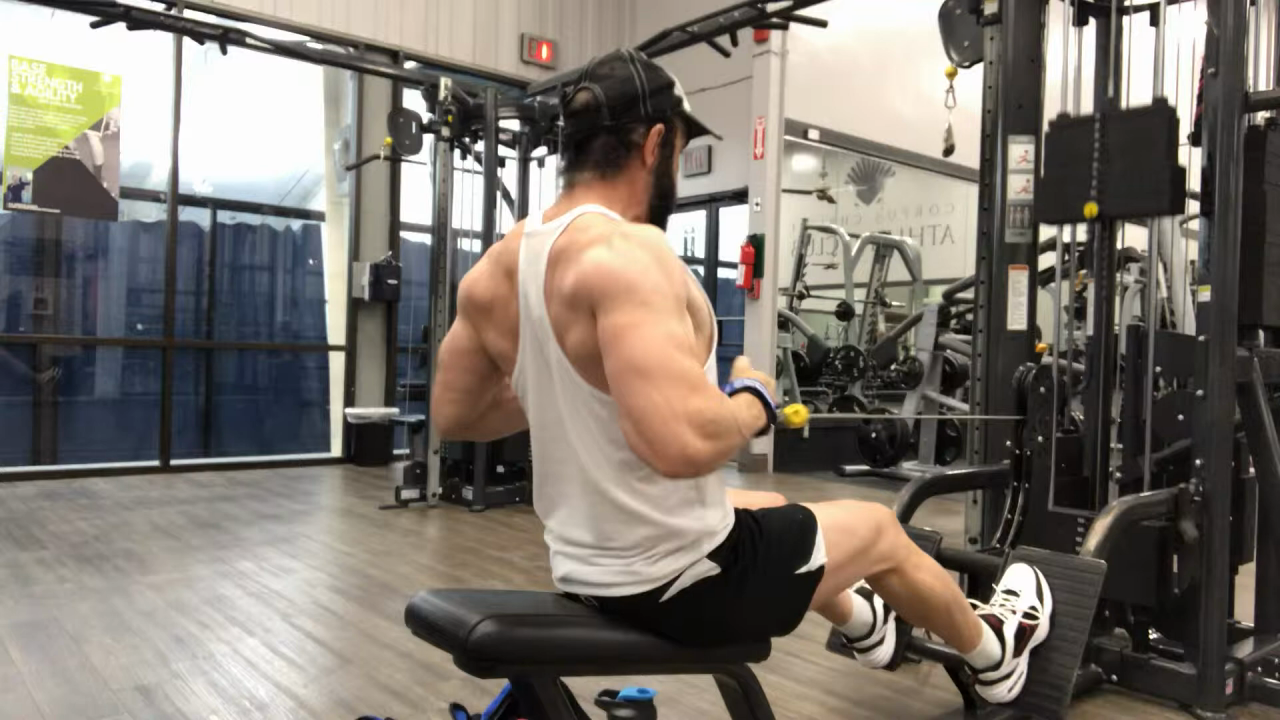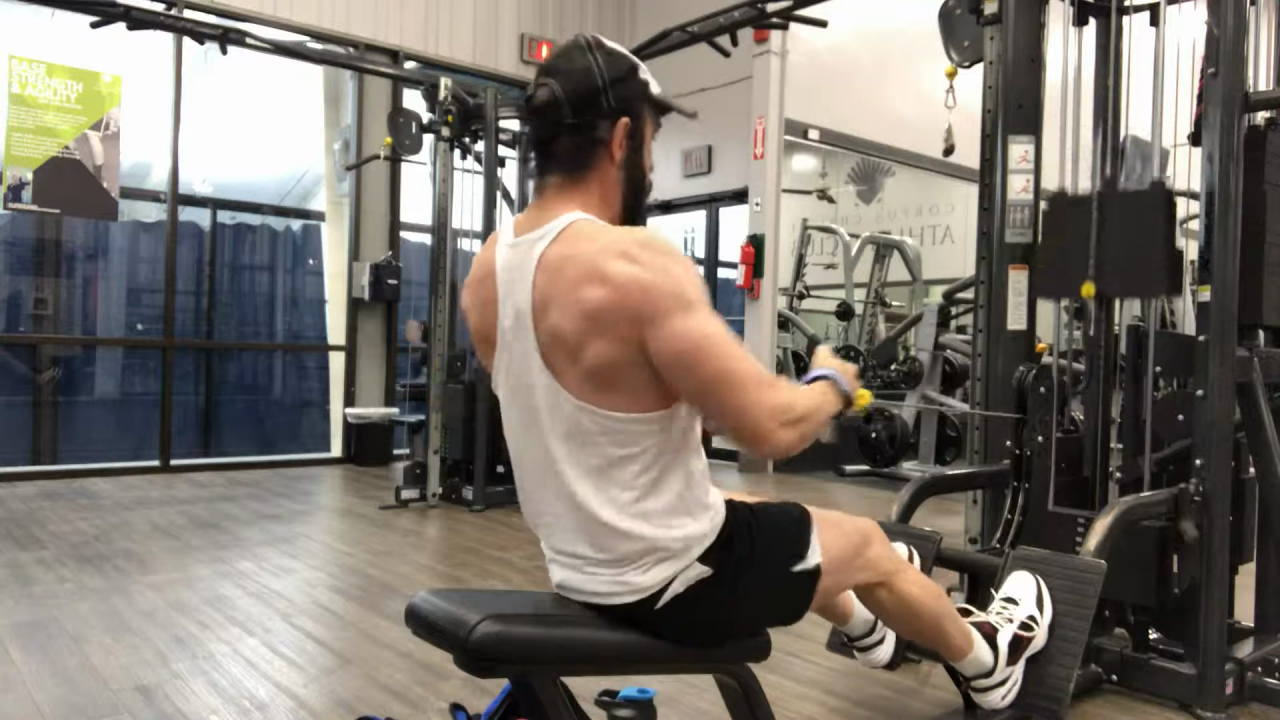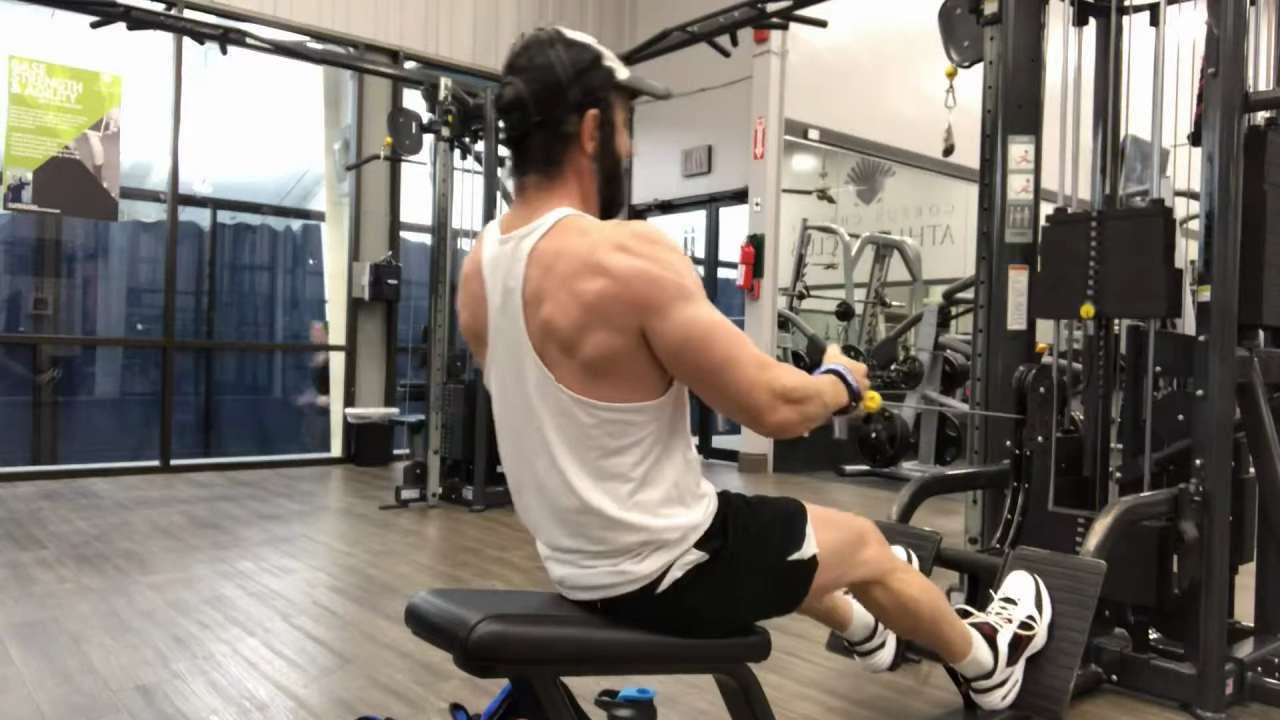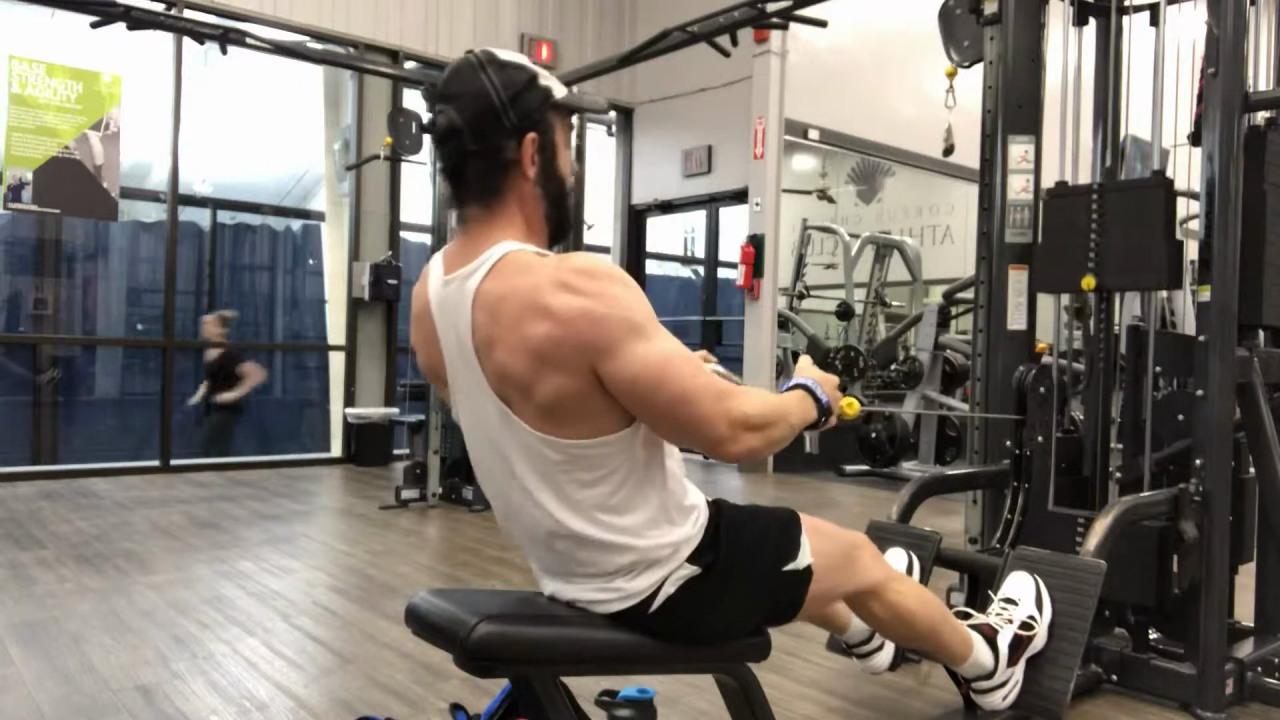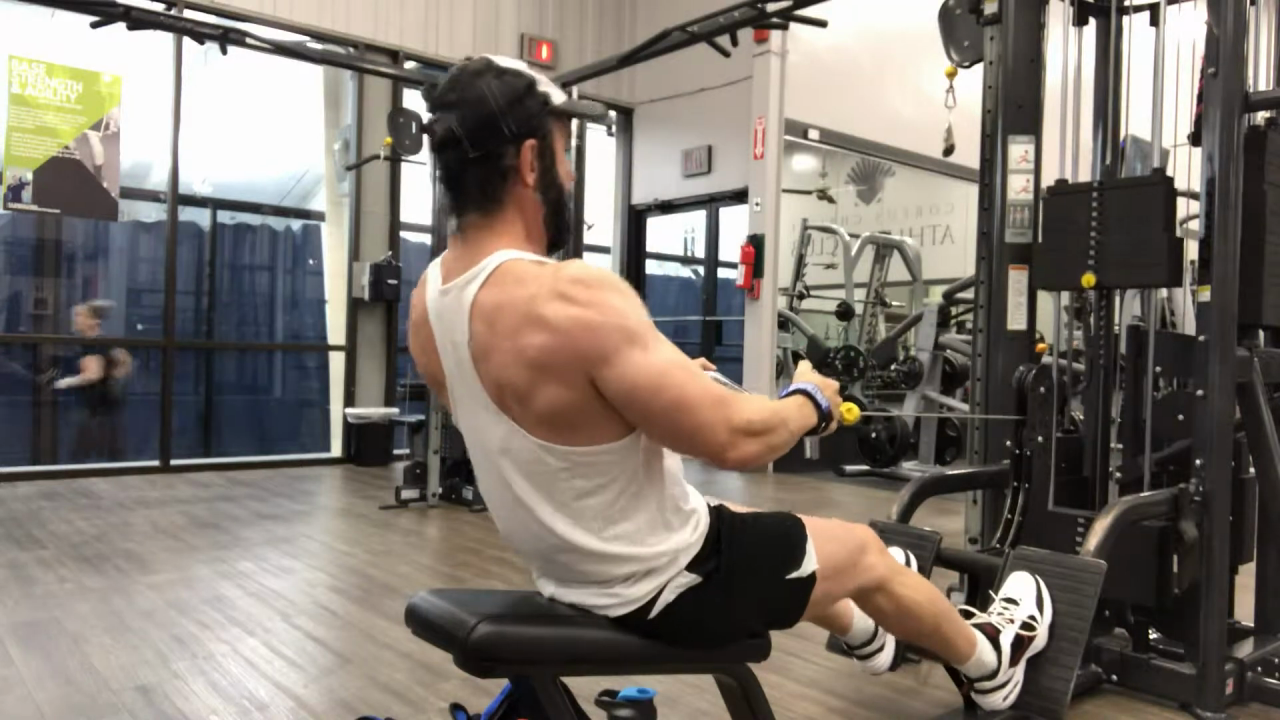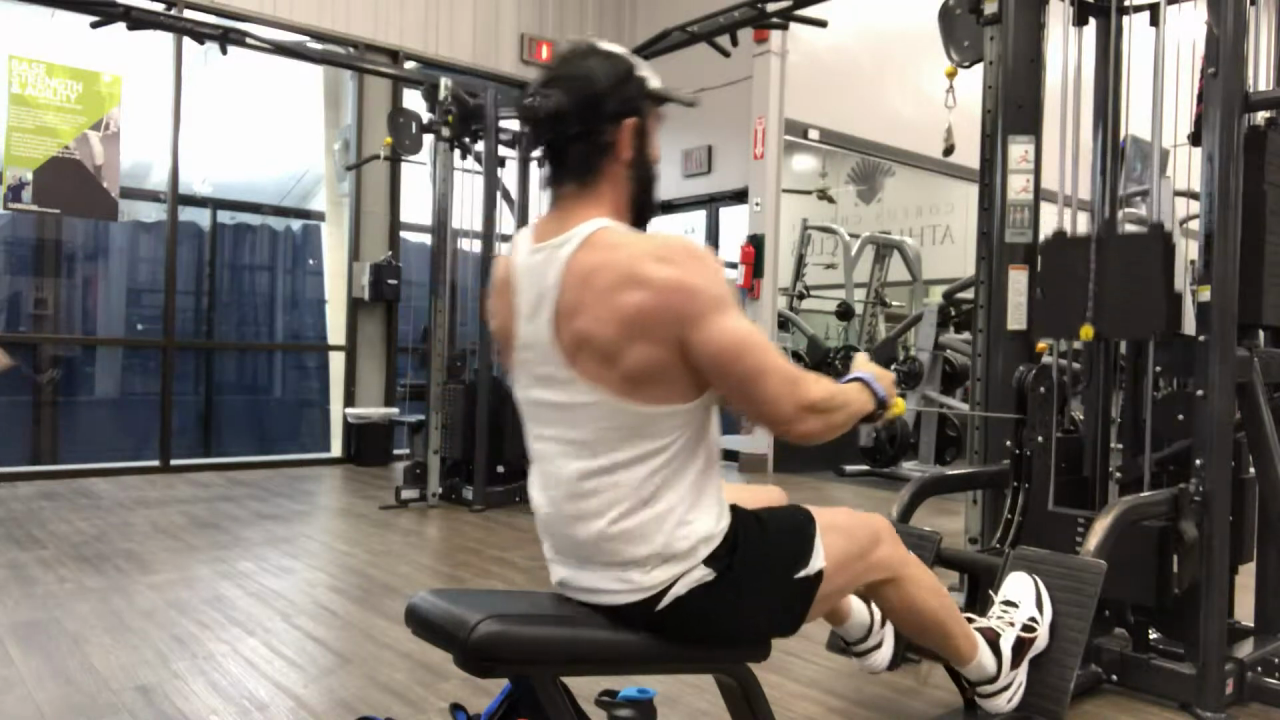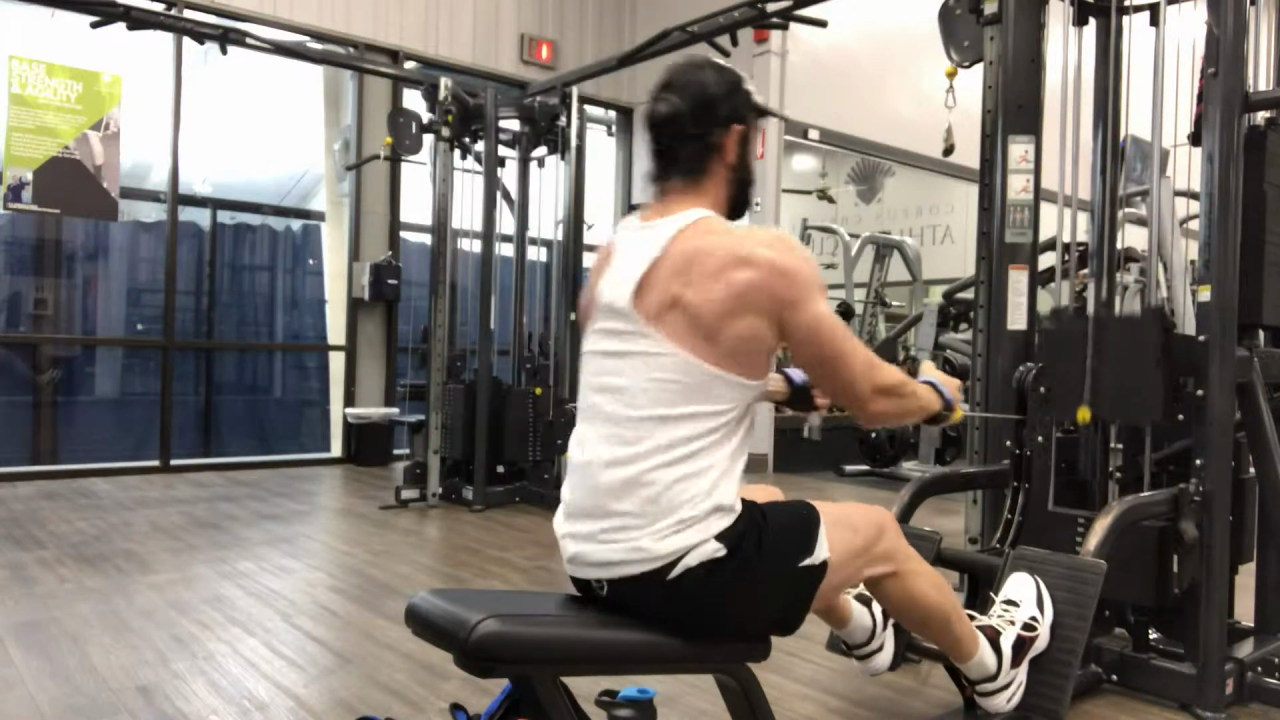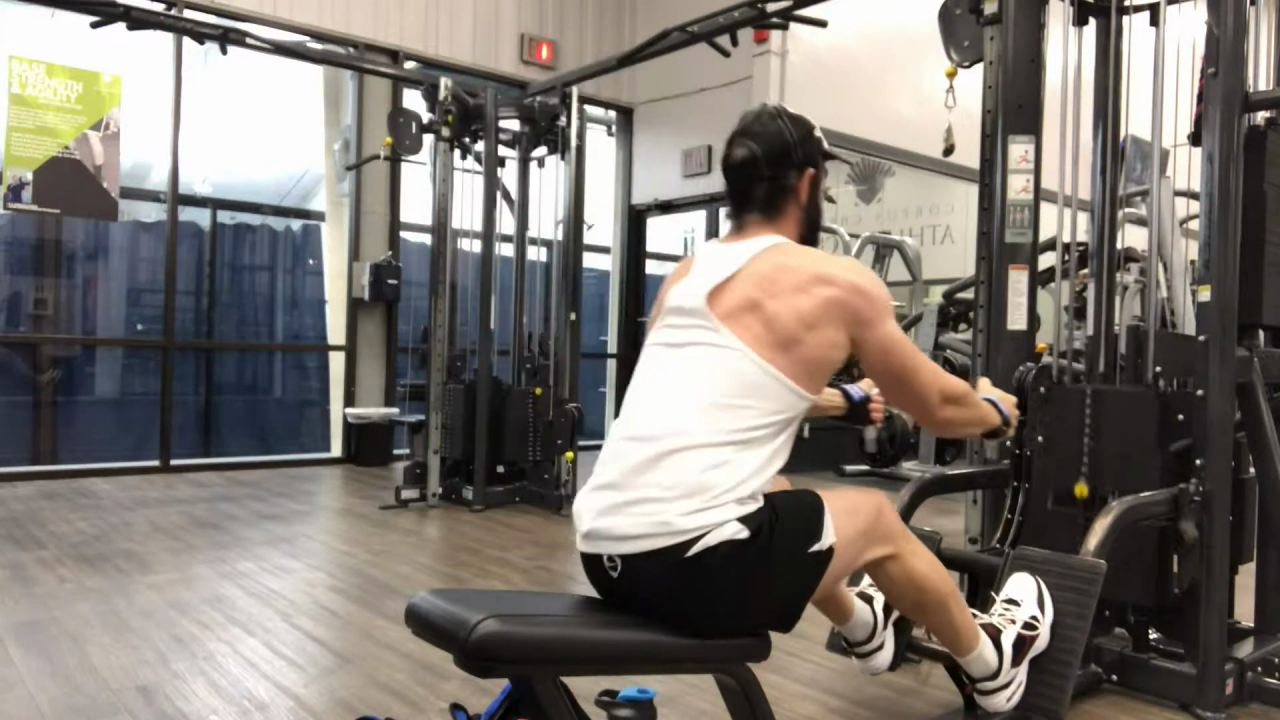
dt=0.3s
person 1, frame 1
left shoulder: (495, 266)
right shoulder: (626, 255)
left elbow: (454, 417)
right elbow: (684, 443)
right wrist: (755, 397)
left hip: (584, 569)
right hip: (680, 580)
left knee: (772, 508)
right knee: (876, 529)
left ankle: (865, 624)
right ankle: (993, 652)
person 1, frame 2
left shoulder: (489, 266)
right shoulder: (632, 264)
right elbow: (776, 426)
right wrist: (833, 384)
left hip: (581, 570)
right hip: (670, 581)
left knee: (777, 519)
right knee: (865, 542)
left ankle: (865, 625)
right ankle: (987, 662)
person 1, frame 3
left shoulder: (480, 263)
right shoulder: (625, 258)
right elbow: (773, 404)
right wrist: (842, 382)
left hip: (577, 565)
right hip: (663, 572)
left knee: (774, 526)
right knee: (862, 543)
left ankle: (864, 633)
right ankle: (987, 663)
person 1, frame 4
left shoulder: (432, 292)
right shoulder: (573, 292)
right elbow: (734, 431)
left wrist: (665, 374)
right wrist: (811, 396)
left hip: (573, 574)
right hip: (658, 582)
left knee: (761, 535)
right knee: (853, 555)
left ankle: (863, 632)
right ankle: (987, 662)
person 1, frame 5
left shoulder: (431, 299)
right shoulder: (571, 302)
right elbow: (734, 438)
left wrist: (671, 380)
right wrist: (810, 401)
left hip: (573, 576)
right hip: (659, 589)
left knee: (755, 523)
right knee: (860, 549)
left ankle: (863, 631)
right ankle: (988, 660)
person 1, frame 6
left shoulder: (510, 270)
right shoulder: (661, 269)
right elbow: (799, 413)
right wrist: (869, 390)
left hip: (584, 572)
right hip: (670, 584)
left knee: (767, 502)
right knee: (872, 539)
left ankle: (864, 628)
person 1, frame 7
left shoulder: (611, 255)
right shoulder: (760, 259)
right elbow: (871, 398)
left wrist: (786, 386)
right wrist: (937, 396)
left hip: (590, 562)
right hip: (678, 571)
left knee: (764, 503)
right knee: (876, 533)
left ankle: (862, 629)
person 1, frame 8
left shoulder: (686, 272)
right shoulder: (838, 283)
right elbow: (938, 405)
left wrist: (845, 401)
right wrist: (996, 410)
left hip: (604, 549)
right hip: (694, 560)
right knee: (875, 518)
left ankle: (865, 628)
right ankle: (992, 666)
